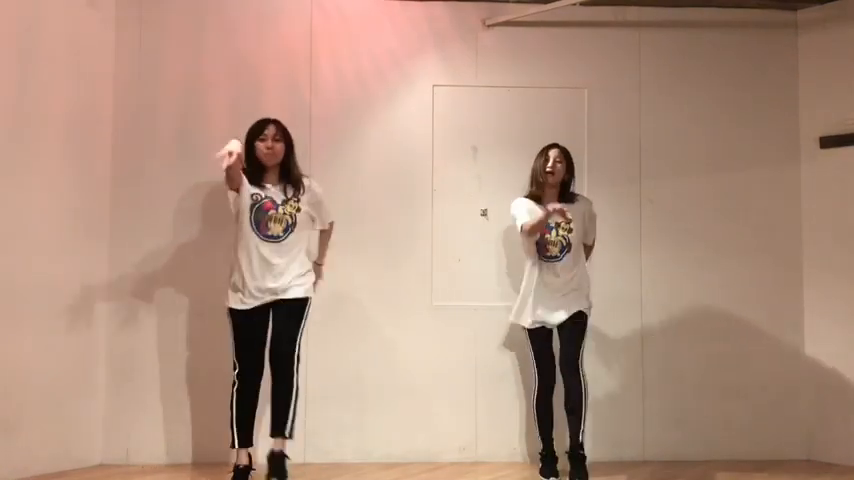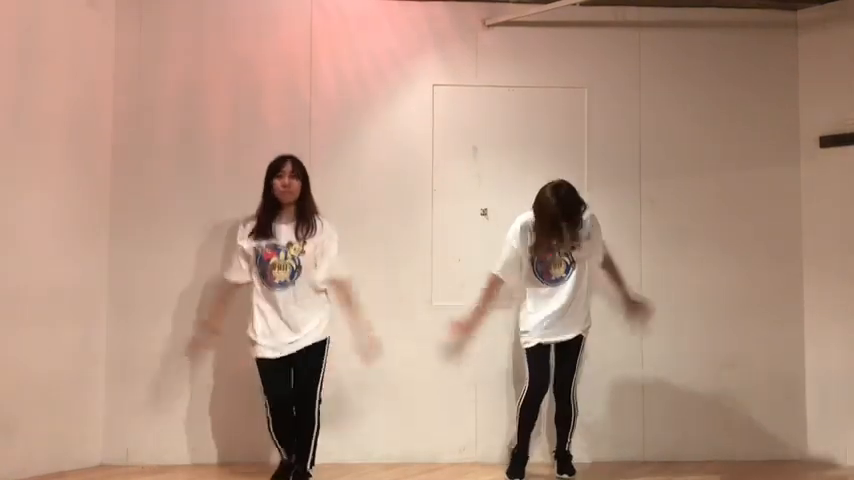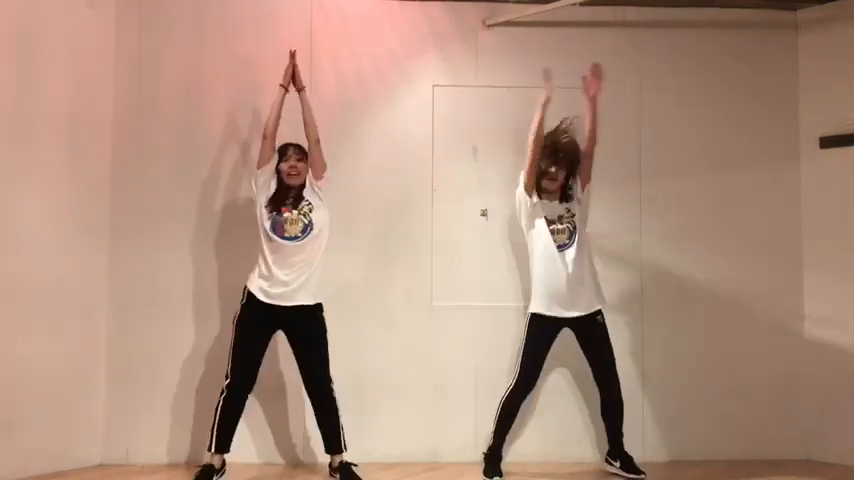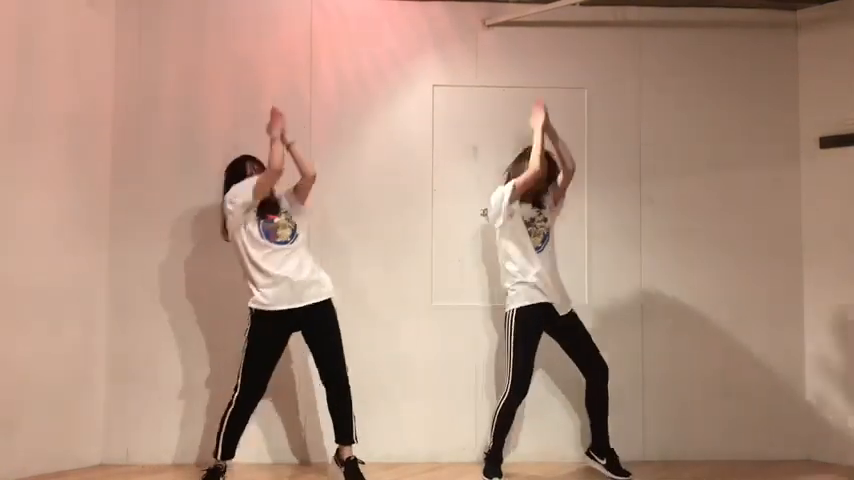
dt=0.4s
person 1, frame 1
left shoulder: (306, 189)
right shoulder: (244, 183)
left elbow: (325, 224)
right elbow: (231, 180)
left wrist: (319, 261)
right wrist: (235, 158)
left hip: (292, 289)
right hip: (246, 293)
left knee: (284, 355)
right knee: (246, 372)
left ankle: (278, 449)
person 1, frame 2
left shoulder: (320, 228)
right shoulder: (251, 230)
left elbow: (338, 281)
right elbow: (234, 280)
left wrist: (362, 326)
right wrist: (213, 321)
left hip: (310, 332)
right hip: (267, 334)
left knee: (307, 403)
right knee: (278, 402)
person 1, frame 3
left shoulder: (316, 195)
right shoulder: (267, 194)
left elbow: (313, 140)
right elbow: (268, 136)
left wrist: (302, 89)
right wrist: (282, 89)
left hip: (305, 305)
right hip: (261, 301)
left knee: (320, 385)
right knee: (238, 383)
person 1, frame 4
left shoulder: (285, 205)
right shoulder: (237, 199)
left elbow: (309, 175)
right elbow: (274, 168)
left wrist: (285, 139)
right wrist: (274, 133)
left hip: (315, 300)
right hip: (270, 307)
left knee: (336, 377)
right knee: (248, 390)
person 2, frame 1
left shoulder: (582, 206)
right shoulder: (523, 206)
right elbow: (528, 231)
right wrist: (548, 214)
left hip: (573, 302)
right hip: (536, 305)
left knee: (571, 368)
right knee: (544, 379)
left ankle: (576, 449)
right ankle: (547, 453)
person 2, frame 2
left shoulder: (587, 223)
right shoulder: (523, 228)
left elbow: (602, 259)
right elbow: (500, 276)
left wrist: (627, 295)
right wrist: (473, 319)
left hip: (573, 321)
right hip: (535, 322)
left knee: (564, 390)
right knee: (537, 385)
left ankle: (563, 454)
right ankle: (520, 453)
person 2, frame 3
left shoulder: (577, 197)
right shoulder: (529, 203)
left elbow: (588, 150)
right elbow: (530, 155)
left wrist: (592, 101)
right wrist: (543, 103)
left hip: (586, 305)
right hip: (546, 307)
left knee: (609, 381)
right knee: (523, 383)
person 2, frame 4
left shoulder: (545, 203)
right shoulder: (503, 201)
left elbow: (568, 169)
right elbow: (535, 170)
left wrist: (549, 128)
right wrist: (537, 127)
left hip: (555, 301)
right hip: (524, 302)
left knee: (598, 371)
right knee: (517, 387)
left ankle: (600, 449)
